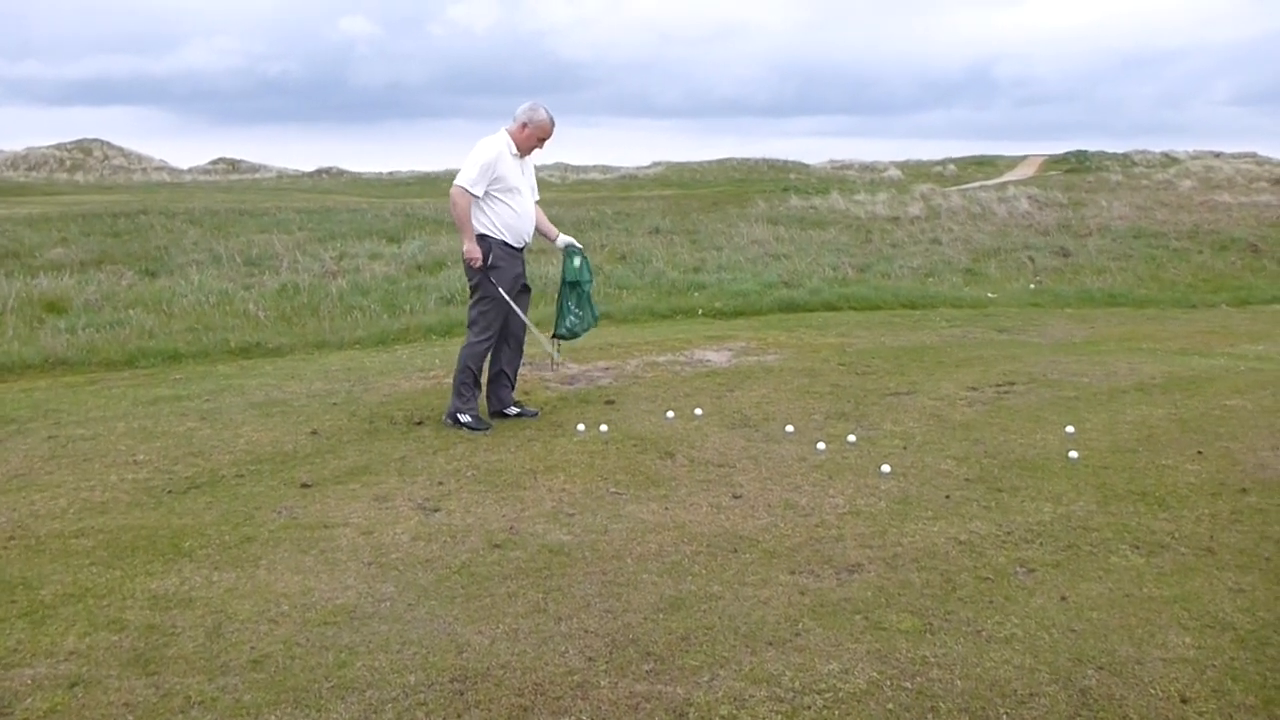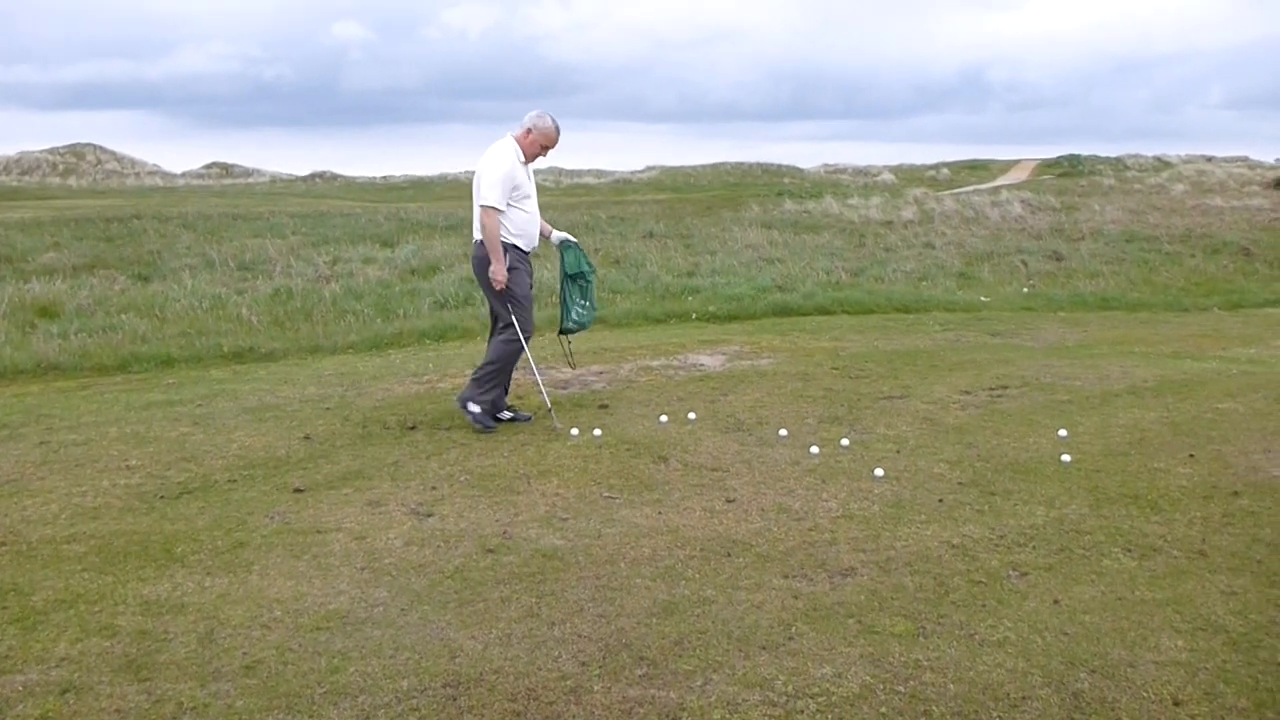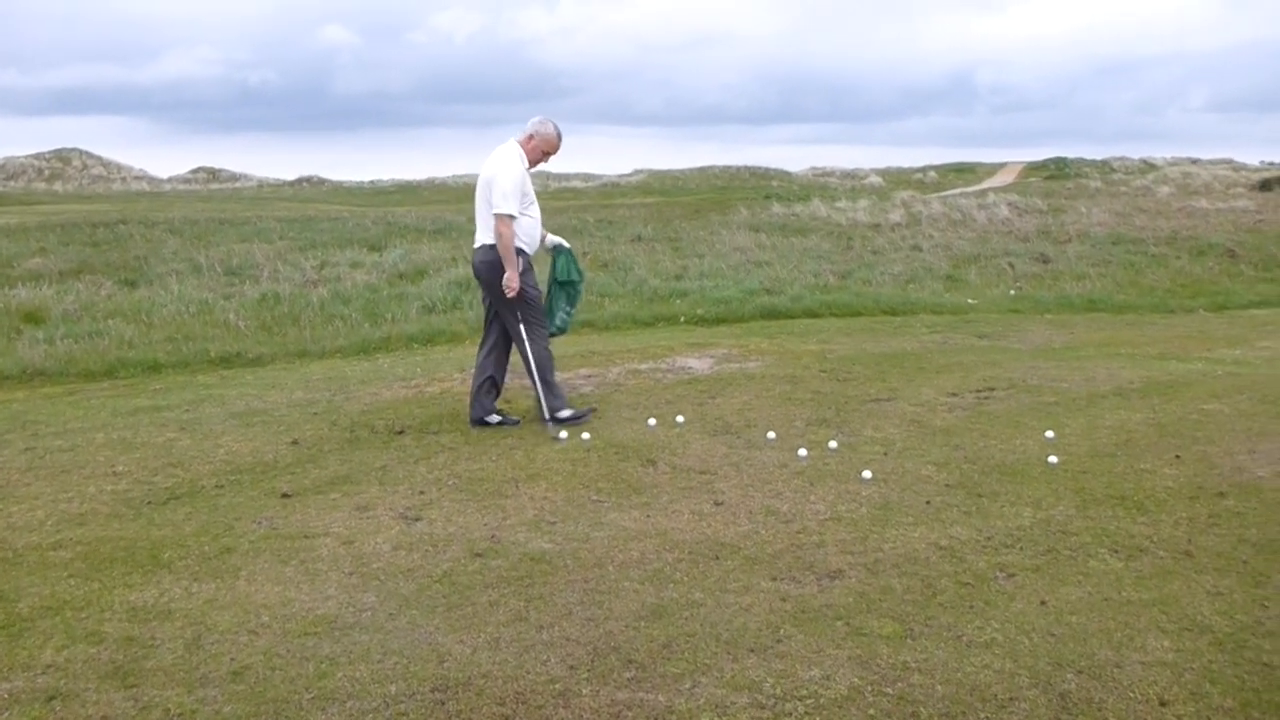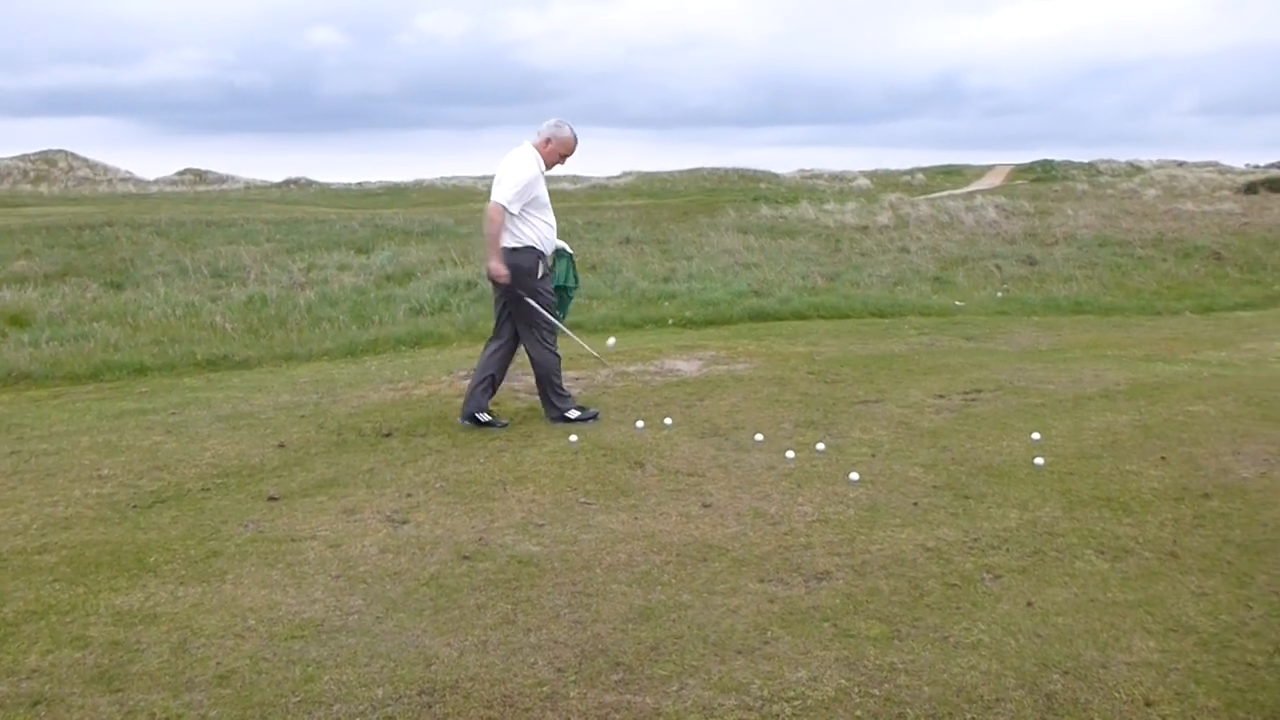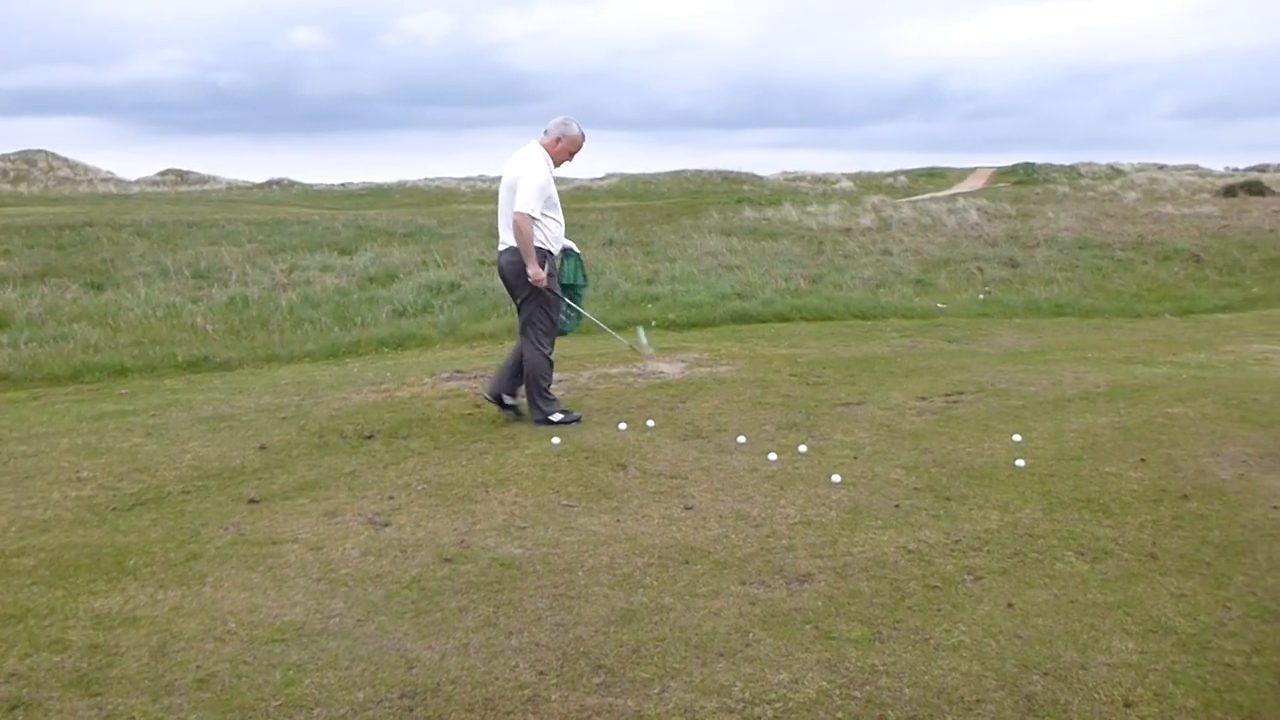
dt=0.3s
person 1, frame 1
left shoulder: (524, 159)
right shoulder: (490, 151)
left elbow: (530, 206)
right elbow: (459, 193)
left wrist: (557, 237)
right wrist: (468, 242)
left hip: (514, 255)
right hip: (490, 254)
left knee: (512, 332)
right knee: (483, 332)
left ankle: (501, 401)
right ankle: (461, 407)
person 1, frame 2
left shoulder: (518, 161)
right shoulder: (501, 160)
right elbow: (489, 215)
left wrist: (551, 233)
right wrist: (497, 263)
left hip: (513, 256)
right hip: (501, 257)
left knee: (507, 330)
right knee: (516, 328)
left ankle: (495, 403)
right ankle: (474, 396)
person 1, frame 3
left shoulder: (511, 161)
right shoulder: (510, 166)
right elbow: (504, 224)
left wrist: (545, 237)
right wrist: (511, 271)
left hip: (495, 260)
right hip: (503, 261)
left knee: (498, 336)
right knee: (533, 332)
left ankle: (483, 408)
right ankle: (554, 407)
person 1, frame 4
left shoulder: (524, 162)
right shoulder: (526, 168)
right elbow: (495, 210)
left wrist: (552, 240)
right wrist: (494, 258)
left hip: (512, 260)
right hip: (524, 261)
left knee: (505, 337)
right knee: (542, 337)
left ankle: (477, 406)
right ankle: (559, 407)
person 1, frame 5
left shoulder: (527, 159)
right shoulder: (535, 168)
right elbow: (521, 219)
left wrist: (559, 240)
right wrist: (533, 264)
left hip: (518, 260)
right hip: (528, 262)
left knee: (535, 333)
right knee: (539, 337)
left ankle: (503, 389)
right ankle: (543, 409)
